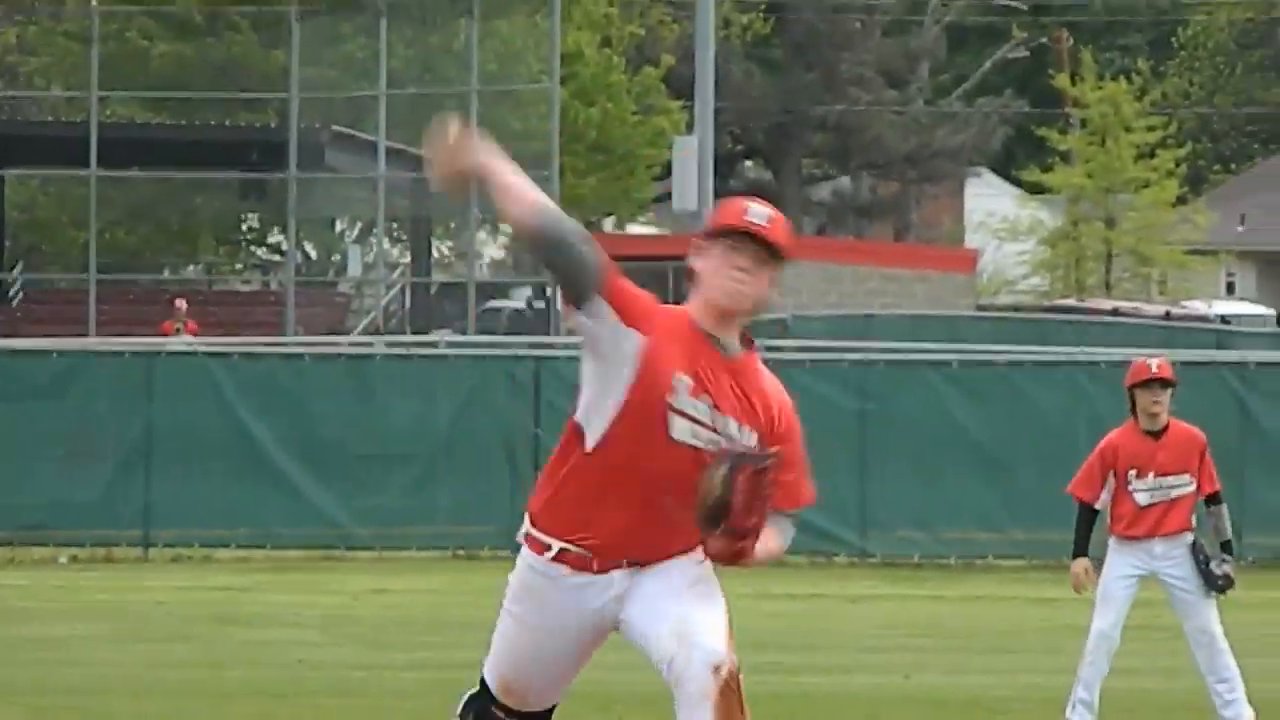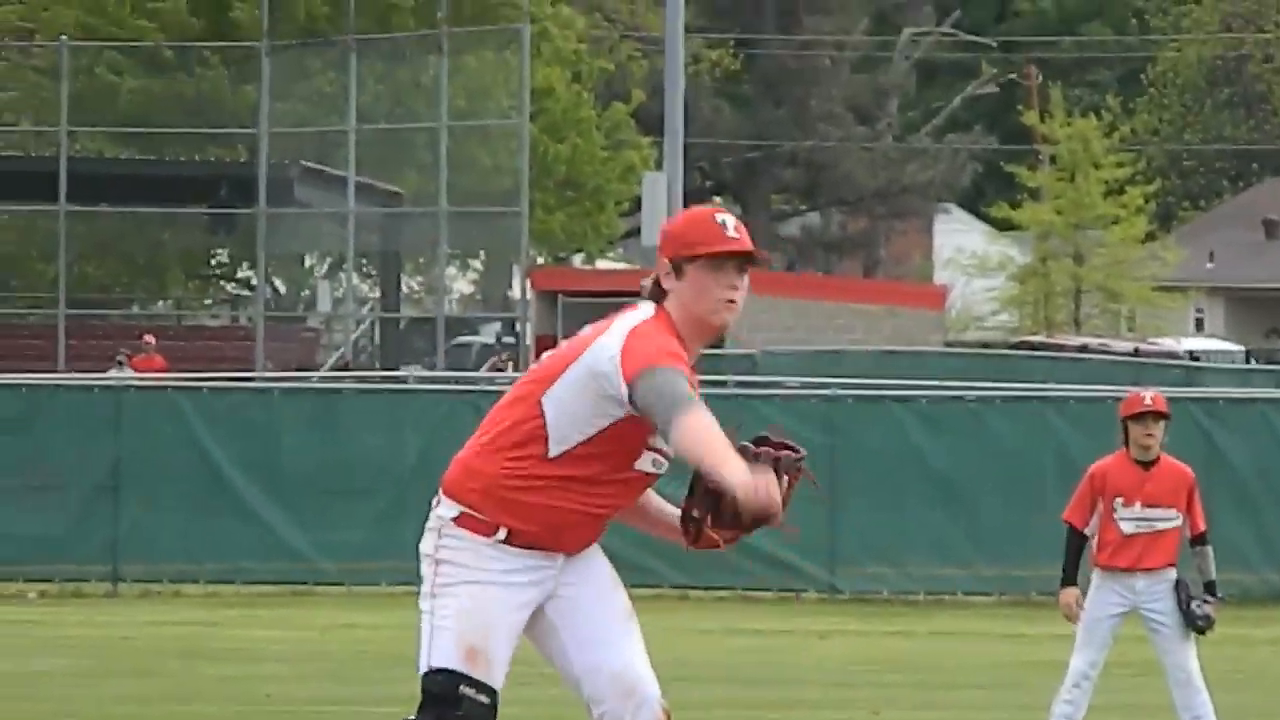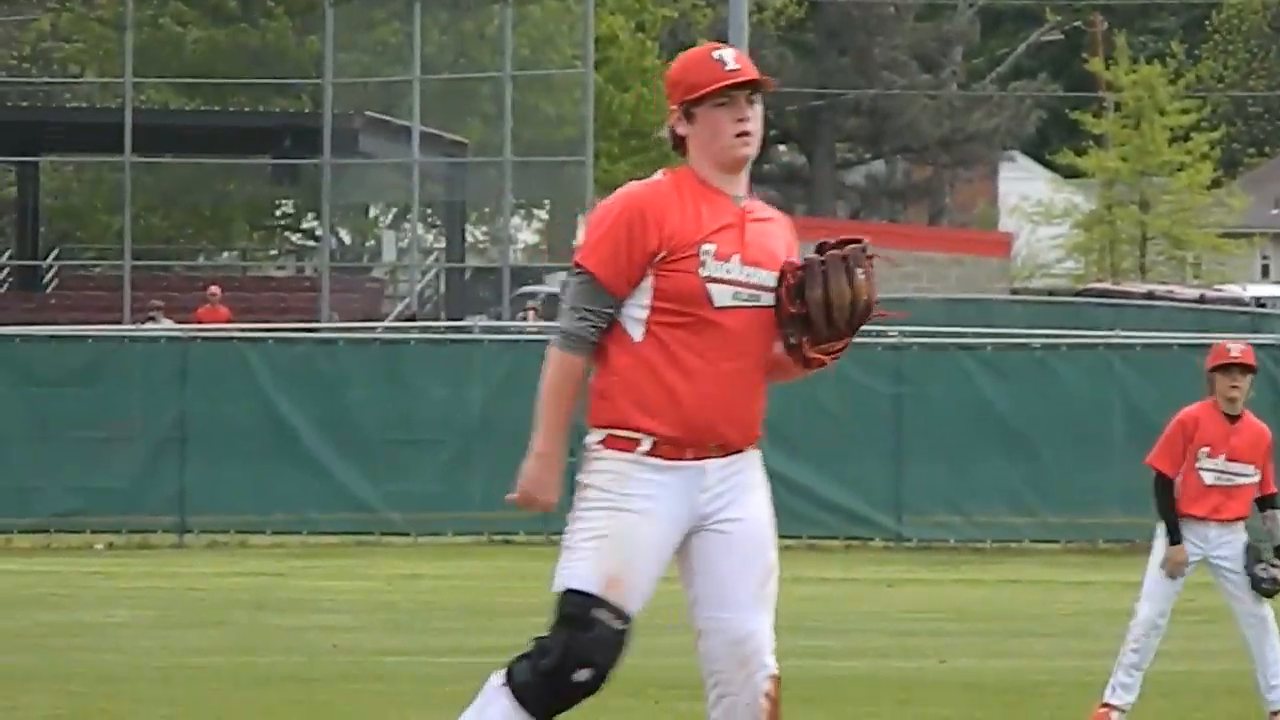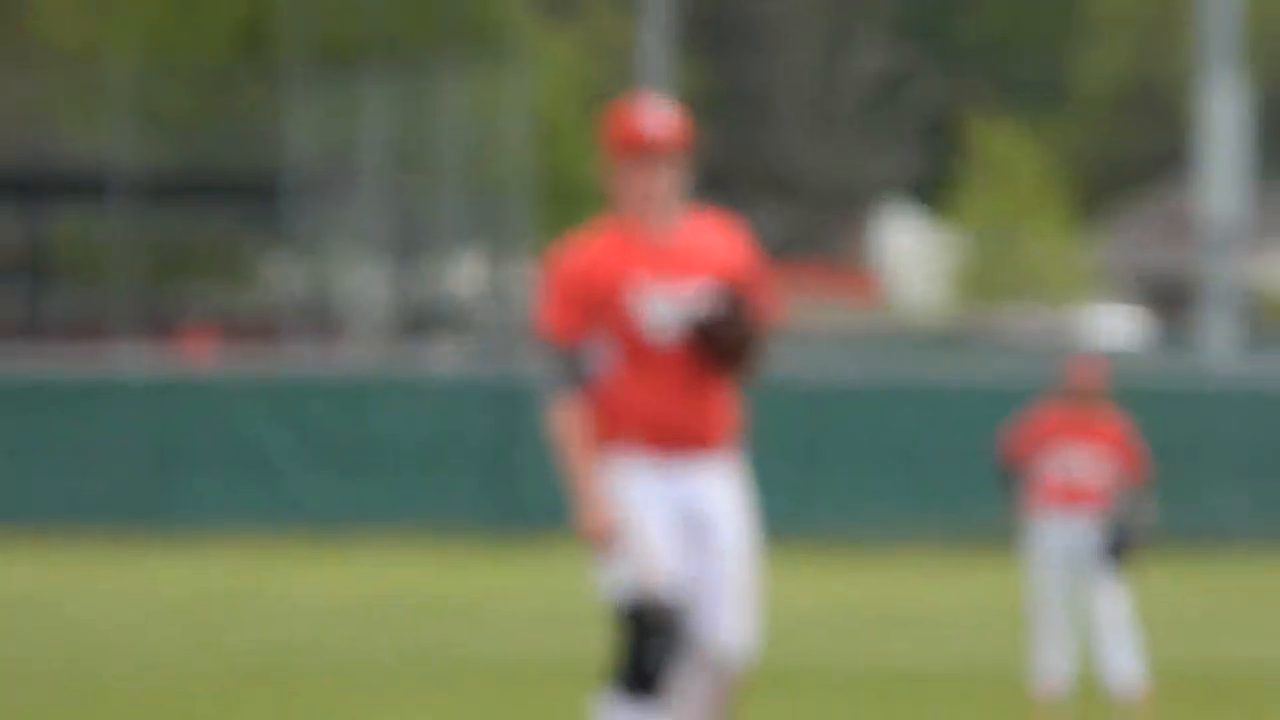
dt=0.7s
person 1, frame 1
left shoulder: (770, 402)
right shoulder: (633, 317)
left elbow: (777, 520)
right elbow: (554, 239)
left wrist: (753, 546)
left hip: (669, 572)
right hip: (563, 564)
person 1, frame 2
left shoulder: (667, 357)
right shoulder: (642, 336)
right elbow: (679, 414)
left wrist: (688, 529)
right wrist: (740, 477)
left hip: (568, 555)
right hip: (480, 542)
person 1, frame 3
left shoulder: (776, 232)
right shoulder: (641, 209)
right elbow: (575, 337)
right wrist: (543, 460)
left hip: (735, 474)
right hip: (636, 468)
left knee: (745, 663)
right knee: (578, 651)
person 1, frame 4
left shoulder: (730, 242)
right shoulder: (584, 260)
left elbow: (756, 336)
right elbow: (566, 388)
left wrist: (741, 346)
right wrist: (589, 492)
left hip: (718, 473)
right hip: (633, 477)
left knee: (727, 647)
right knee: (653, 645)
person 2, frame 1
left shoulder: (1193, 439)
right shoulder: (1114, 444)
left elbow: (1212, 496)
right elbow: (1088, 498)
left wrist: (1225, 550)
right wrist: (1080, 556)
left hip: (1179, 549)
right hip: (1126, 551)
left knee: (1208, 632)
right knee: (1102, 632)
person 2, frame 2
left shoulder: (1182, 476)
right shoulder: (1102, 472)
left elbow: (1198, 535)
right elbow: (1077, 529)
left wrist: (1209, 591)
right wrist: (1068, 584)
left hip: (1161, 584)
right hip: (1109, 583)
left knee: (1185, 671)
right knee: (1082, 670)
person 2, frame 3
right shoulder: (1191, 420)
right elbow: (1163, 481)
right wrist: (1174, 540)
left hip: (1232, 534)
right hip: (1182, 531)
right knee: (1148, 619)
person 2, frame 4
left shoulder: (1116, 427)
right shoulder: (1042, 420)
left elbow: (1138, 478)
right elbow: (1012, 456)
left wrist: (1127, 523)
right wrist: (1028, 499)
left hip: (1096, 526)
right hip: (1050, 523)
left knee: (1109, 604)
right knee: (1050, 605)
left ankle: (1128, 684)
right ankle: (1050, 685)
